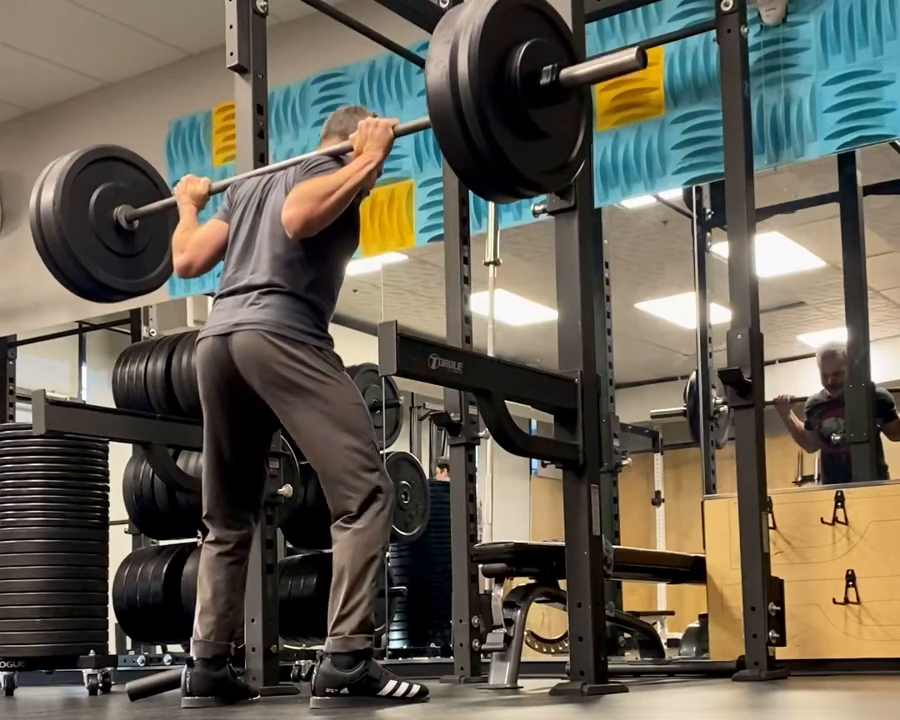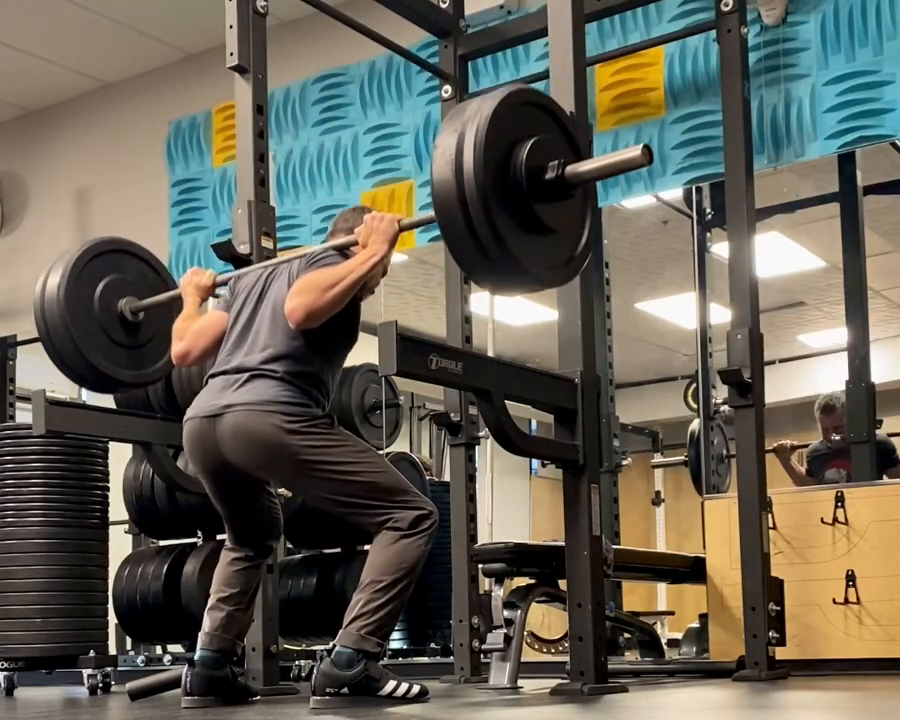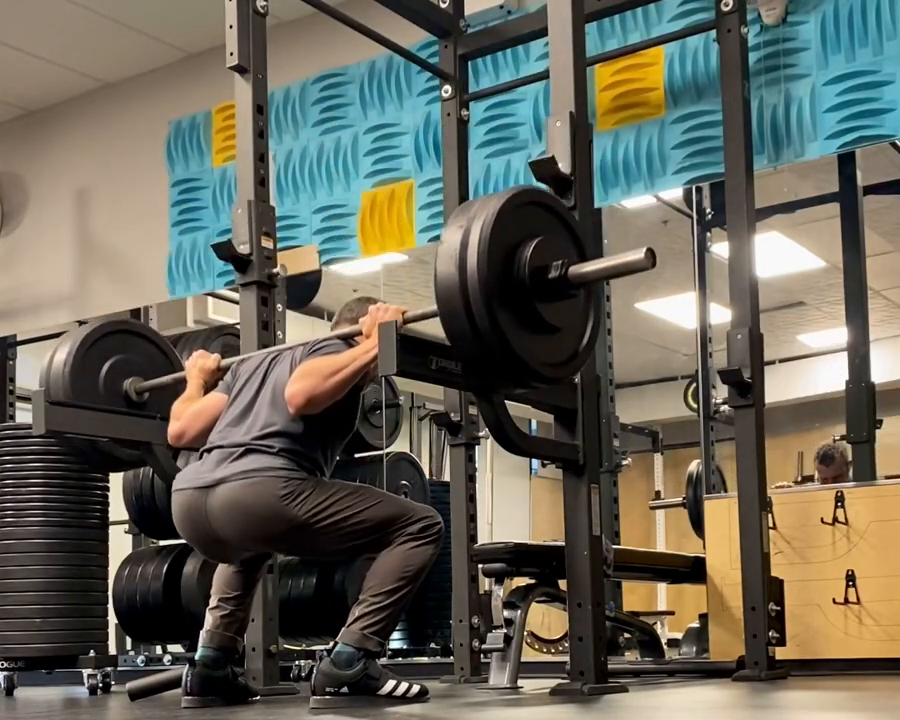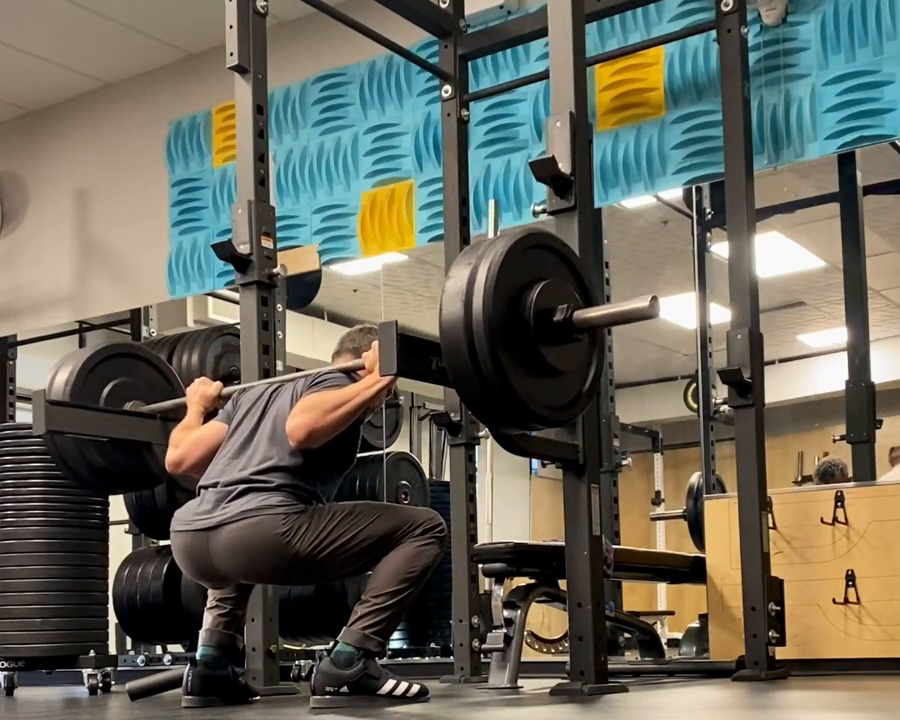
dt=0.7s
person 1, frame 1
left shoulder: (250, 184)
right shoulder: (336, 169)
left elbow: (187, 260)
right elbow: (298, 216)
left wrist: (189, 205)
right wrist: (372, 157)
left hip: (217, 340)
right hip: (279, 336)
left knee: (228, 514)
right knee: (363, 494)
left ankle: (208, 663)
right ankle: (346, 662)
person 1, frame 2
left shoulder: (254, 277)
right shoulder: (337, 263)
left elbow: (184, 350)
right elbow: (300, 308)
left wrist: (193, 298)
right wrist: (375, 251)
left hip: (201, 424)
right hip: (267, 418)
left knee: (252, 536)
right knee: (410, 516)
left ankle: (210, 665)
right ankle: (348, 665)
person 1, frame 3
left shoulder: (255, 360)
right shoulder: (339, 350)
left elbow: (180, 431)
right elbow: (301, 394)
left wrist: (197, 380)
right wrist: (378, 344)
left hip: (189, 502)
right hip: (258, 492)
left knee: (248, 547)
right knee: (419, 527)
left ankle: (211, 667)
right ankle: (348, 666)
person 1, frame 4
left shoulder: (256, 391)
right shoulder: (340, 382)
left elbow: (178, 458)
right elbow: (302, 428)
left wrist: (197, 406)
right wrist: (380, 378)
left hip: (189, 543)
right hip: (258, 532)
right knee: (424, 529)
left ankle: (211, 667)
right ankle: (347, 668)
